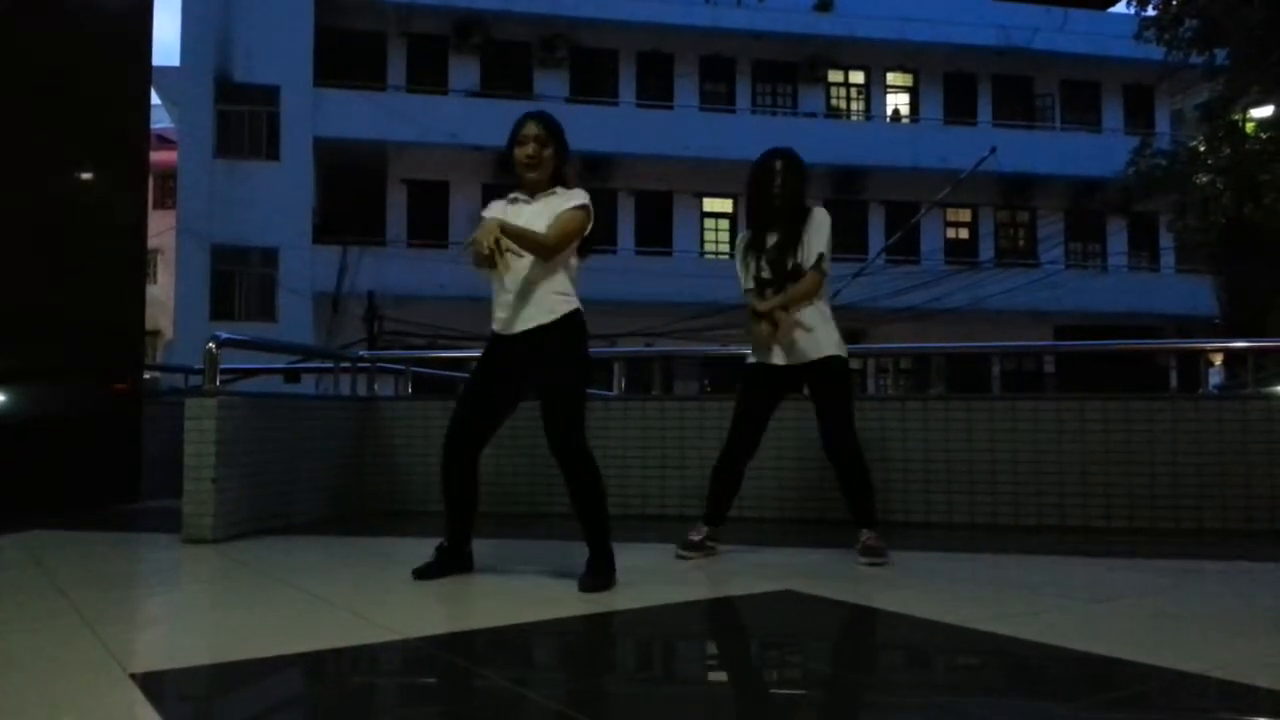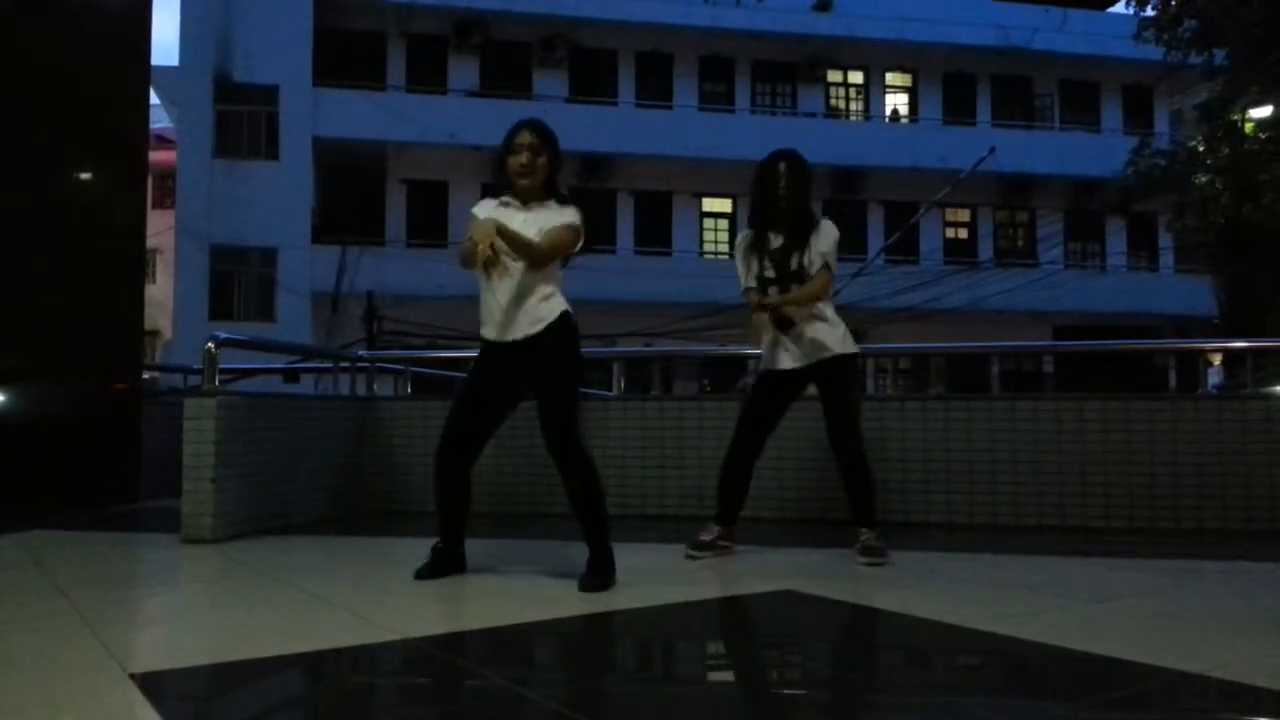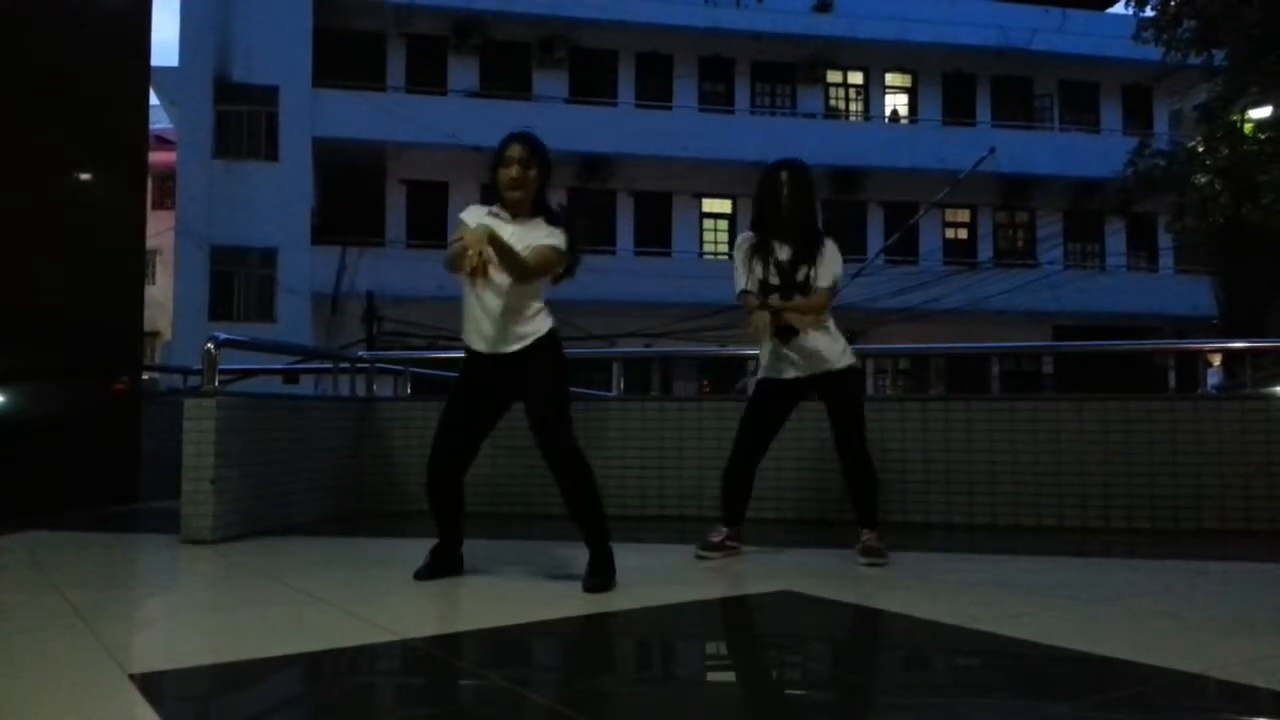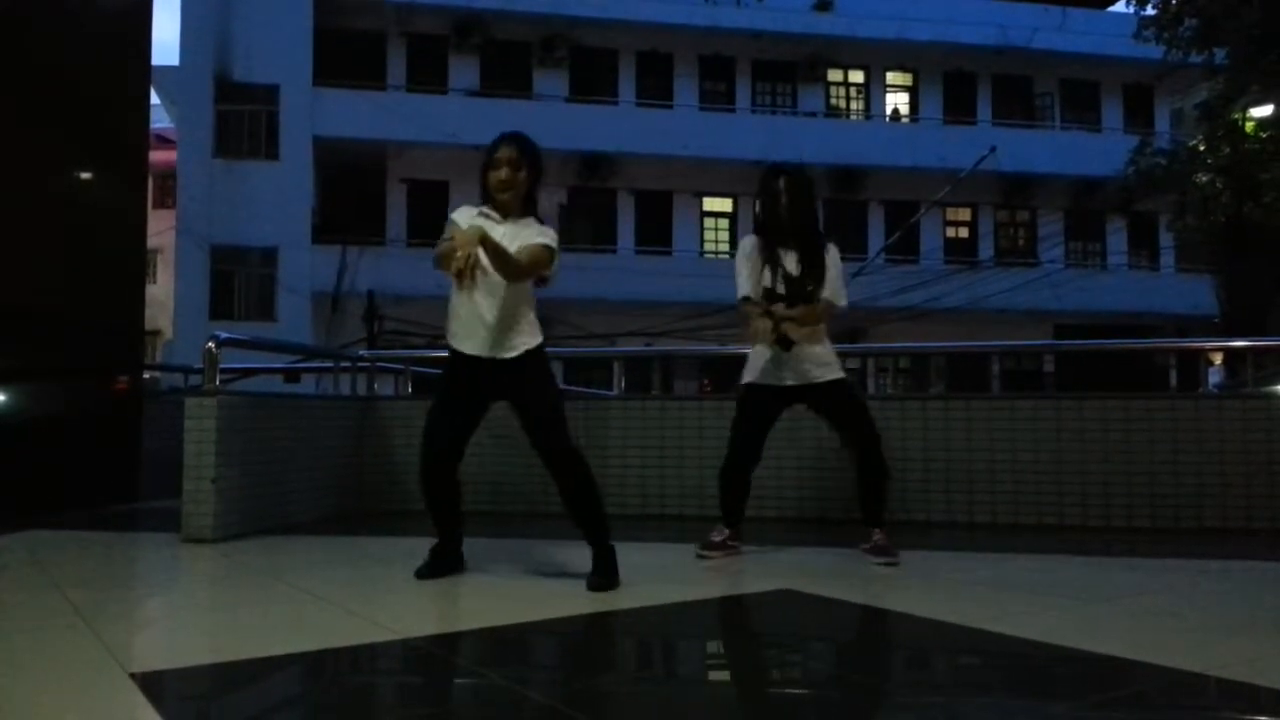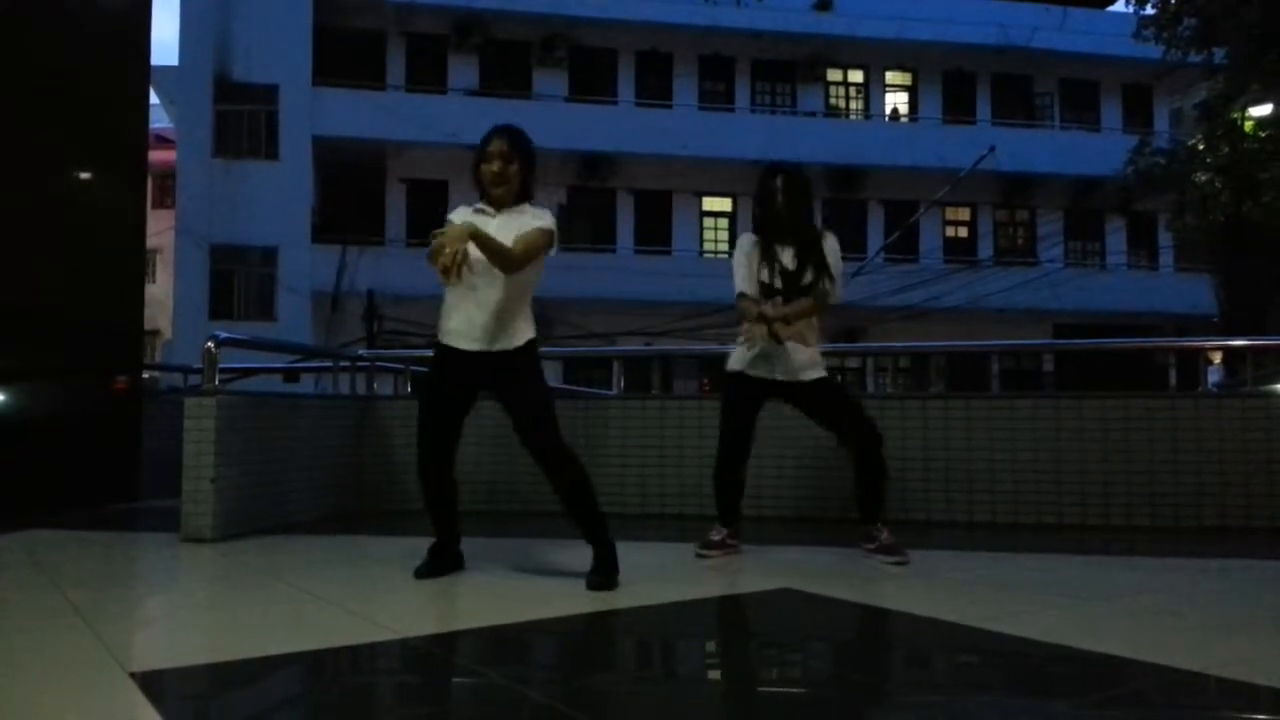
dt=0.1s
person 1, frame 1
left shoulder: (573, 202)
right shoulder: (499, 207)
left elbow: (547, 244)
right elbow: (480, 255)
left wrist: (502, 227)
right wrist: (488, 239)
left hip: (558, 334)
right hip: (506, 341)
left knee: (567, 444)
right knee: (459, 444)
left ankle: (600, 554)
right ankle: (456, 548)
person 1, frame 2
left shoulder: (563, 217)
right shoulder: (487, 207)
left elbow: (539, 256)
right elbow: (467, 256)
left wrist: (498, 230)
right wrist: (482, 241)
left hip: (548, 339)
right hip: (498, 346)
left knee: (564, 445)
right knee: (454, 448)
left ankle: (600, 554)
right ankle: (450, 549)
person 1, frame 3
left shoulder: (550, 236)
right shoulder: (473, 214)
left elbow: (525, 273)
right elbow: (451, 259)
left wrist: (489, 237)
right wrist: (470, 247)
left hip: (534, 352)
right hip: (481, 359)
left knee: (561, 452)
right knee: (443, 462)
left ankle: (600, 554)
right ankle: (449, 550)
person 1, frame 4
left shoulder: (540, 235)
right shoulder: (465, 216)
left elbow: (517, 271)
right elbow: (440, 258)
left wrist: (481, 237)
right wrist: (461, 246)
left hip: (521, 358)
right hip: (465, 359)
left knee: (558, 451)
right knee: (435, 461)
left ankle: (603, 553)
right ankle: (448, 549)
person 1, frame 5
left shoulder: (537, 222)
right shoulder: (463, 214)
left elbow: (512, 261)
right elbow: (435, 256)
left wrist: (471, 234)
right wrist: (450, 243)
left hip: (512, 353)
right hip: (453, 351)
left knee: (548, 448)
right knee: (432, 452)
left ankle: (603, 550)
right ankle: (446, 547)
person 2, frame 1
left shoulder: (816, 221)
right shoulder: (749, 240)
left elbow: (814, 282)
right elbow: (753, 299)
left wrist: (767, 307)
right wrist: (775, 318)
left hip: (822, 352)
right hip: (769, 357)
left knee: (841, 443)
right knee: (738, 444)
left ankle: (867, 532)
right ankle: (709, 528)
person 2, frame 2
left shoulder: (821, 230)
right shoulder: (749, 240)
left elbow: (821, 285)
right elbow: (752, 298)
left wrist: (771, 303)
right wrist: (788, 310)
left hip: (830, 350)
right hip: (779, 359)
left knee: (846, 442)
right knee: (743, 445)
left ankle: (867, 532)
right ankle: (722, 528)
person 2, frame 3
left shoulder: (823, 247)
right shoulder: (749, 242)
left elbow: (822, 299)
right elbow: (748, 300)
left wrist: (771, 305)
right wrist: (789, 315)
left hip: (831, 364)
right hip: (778, 368)
left knee: (851, 447)
right knee: (744, 453)
left ankle: (867, 532)
right ankle: (730, 530)
person 2, frame 4
left shoulder: (826, 252)
right shoulder: (752, 247)
left elbow: (823, 310)
right elbow: (749, 308)
left wrist: (773, 314)
right wrist: (786, 327)
left hip: (821, 372)
right hip: (767, 373)
left knee: (868, 443)
right knee: (739, 455)
left ankle: (876, 531)
right ankle: (730, 530)
person 2, frame 5
left shoulder: (822, 242)
right shoulder: (750, 244)
left elbow: (821, 300)
right elbow: (745, 302)
left wrist: (769, 314)
right wrist: (774, 326)
left hip: (805, 369)
right hip: (750, 366)
left knee: (866, 438)
right knee: (731, 450)
left ankle: (874, 529)
right ankle: (727, 528)
